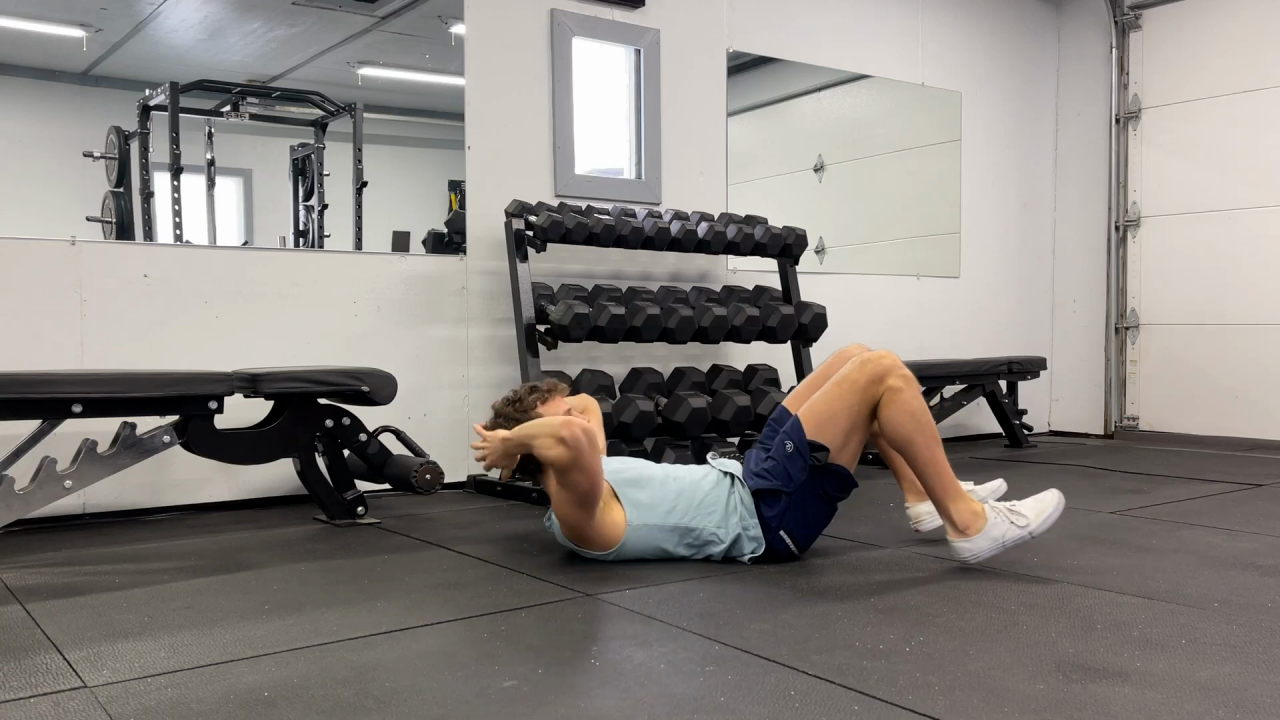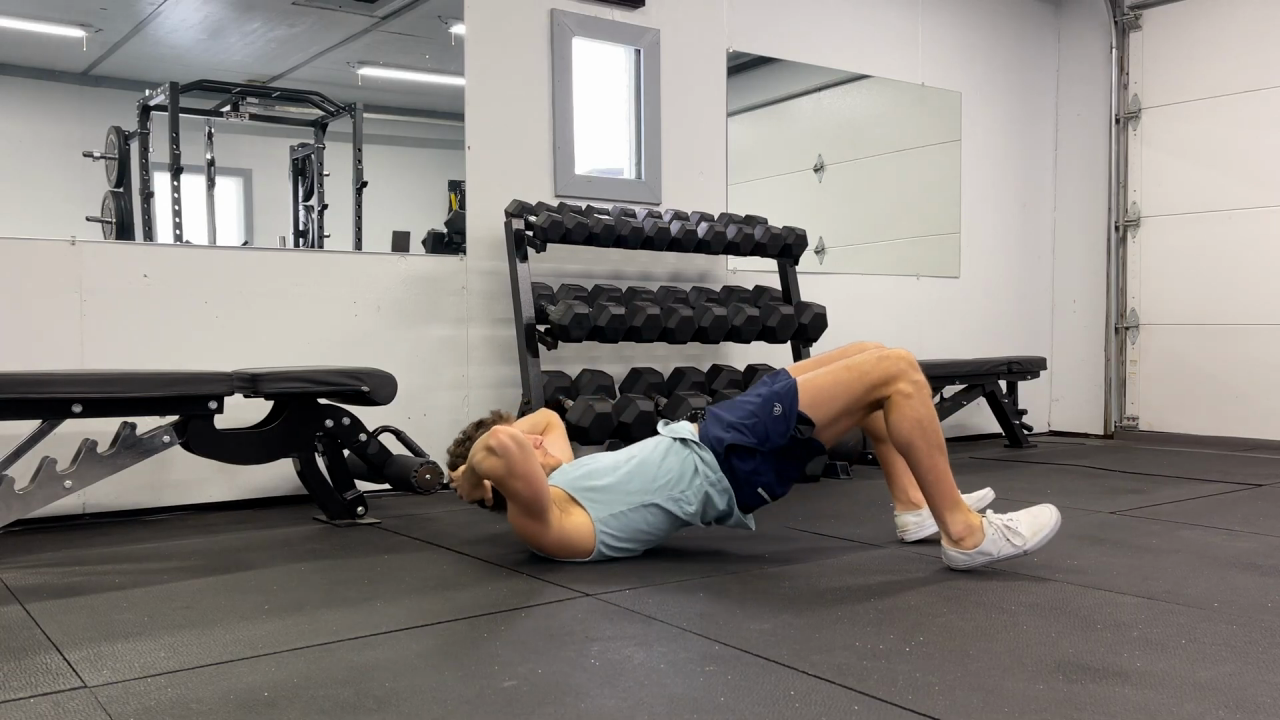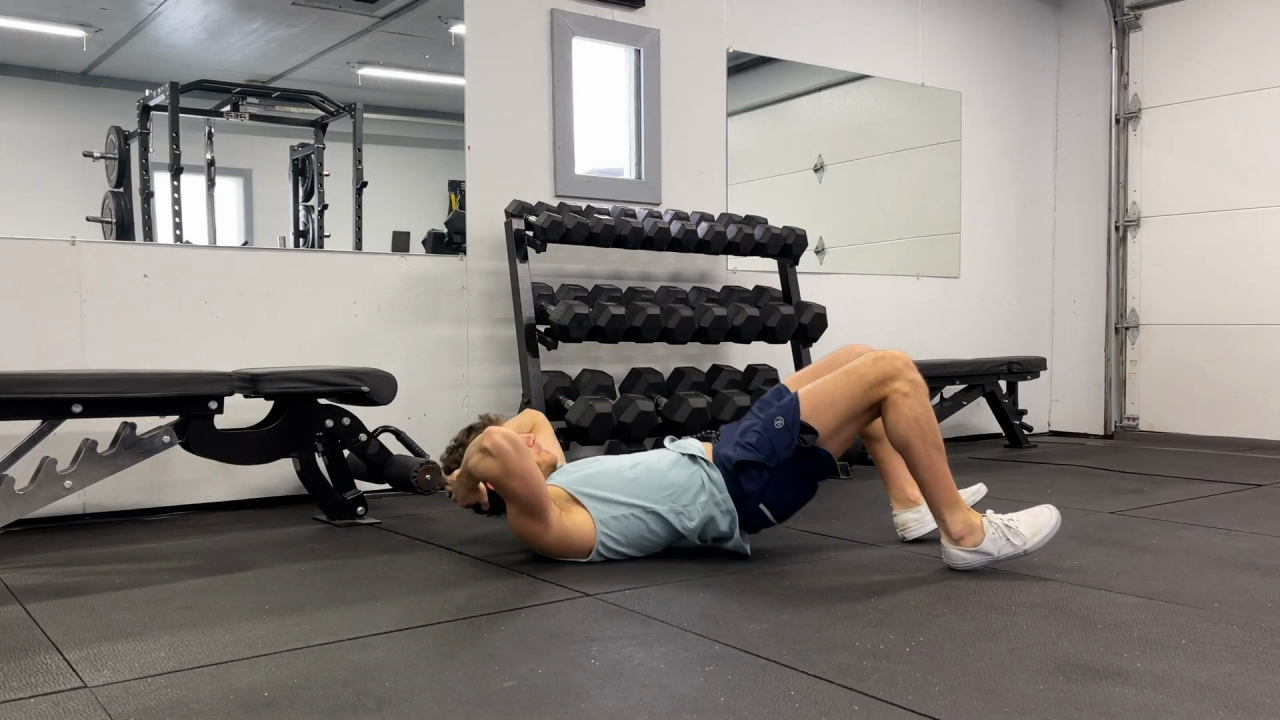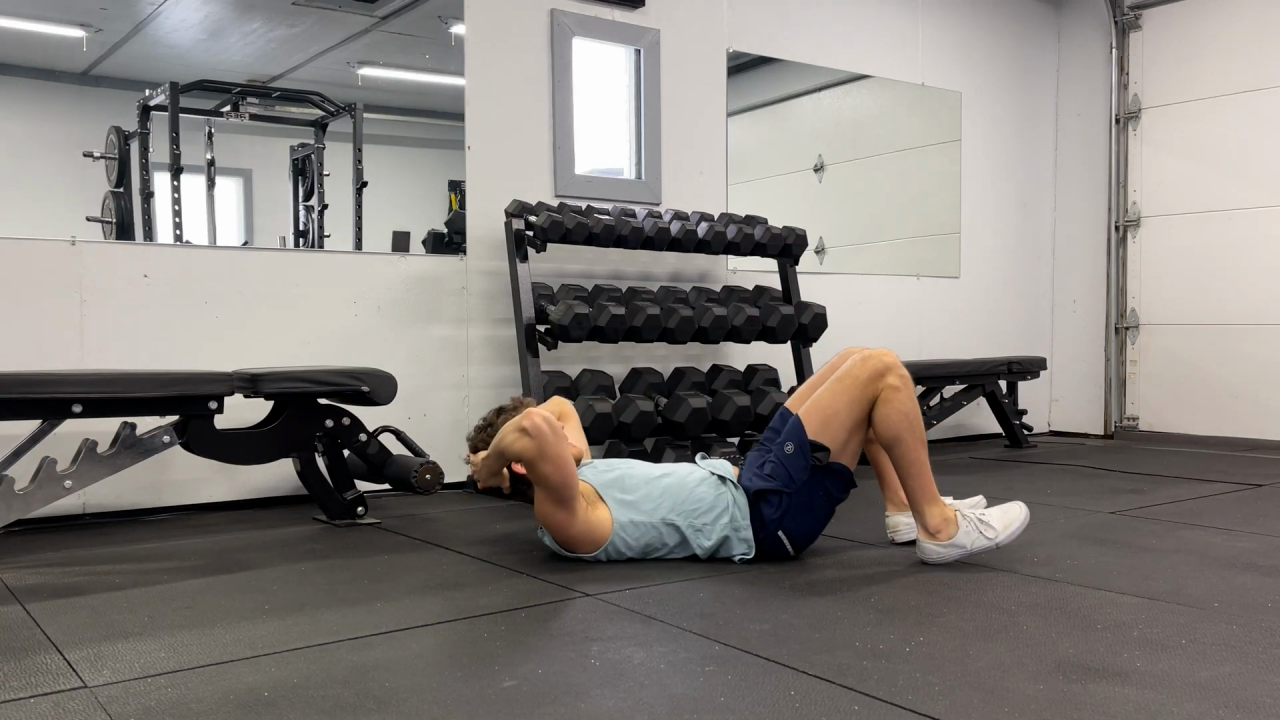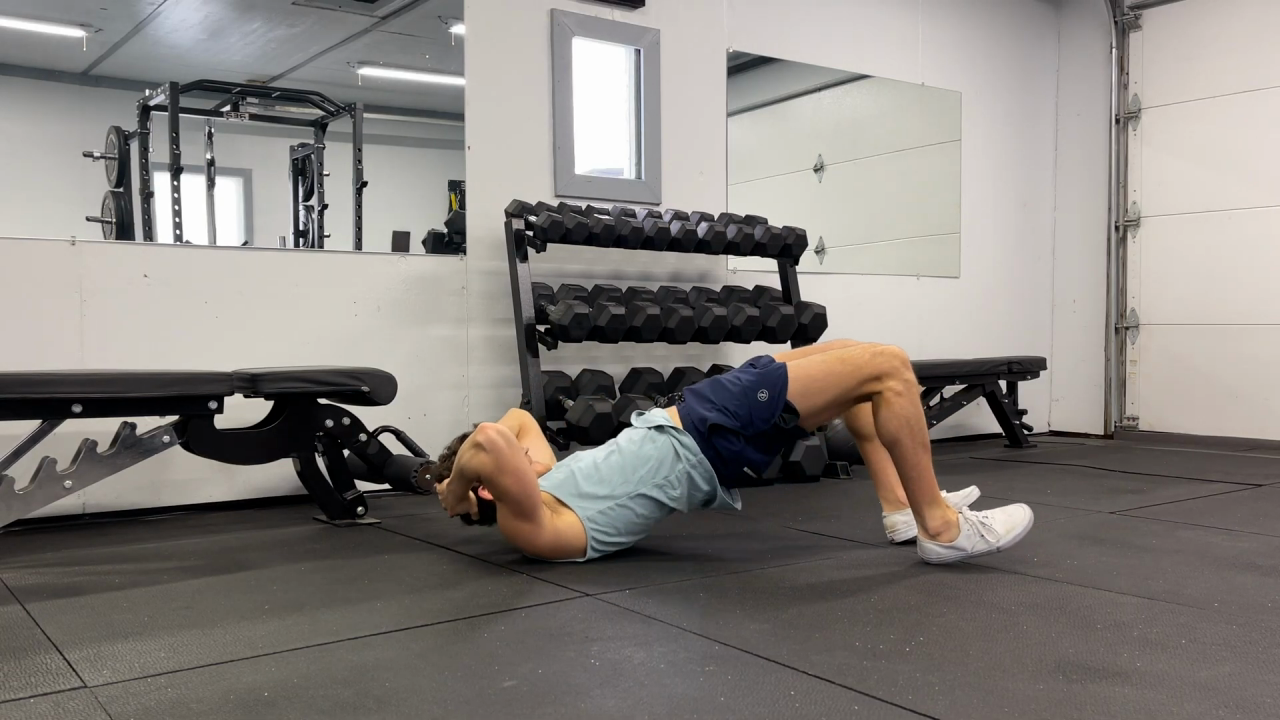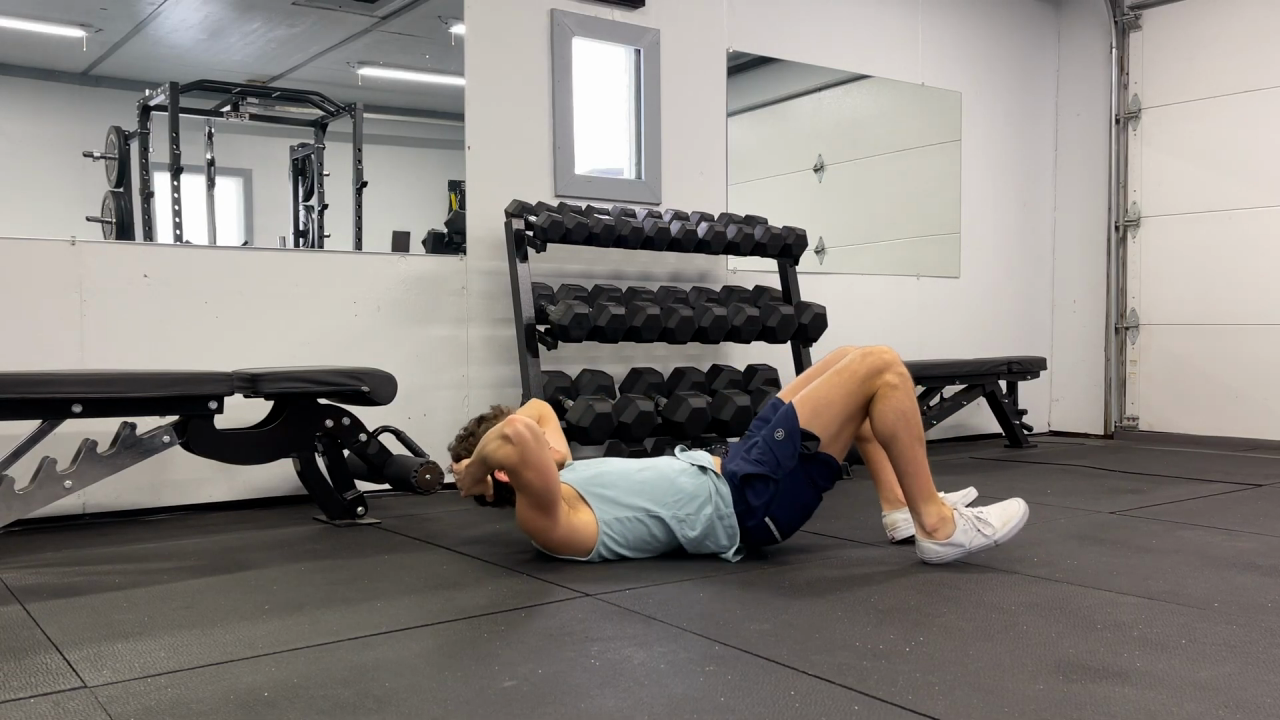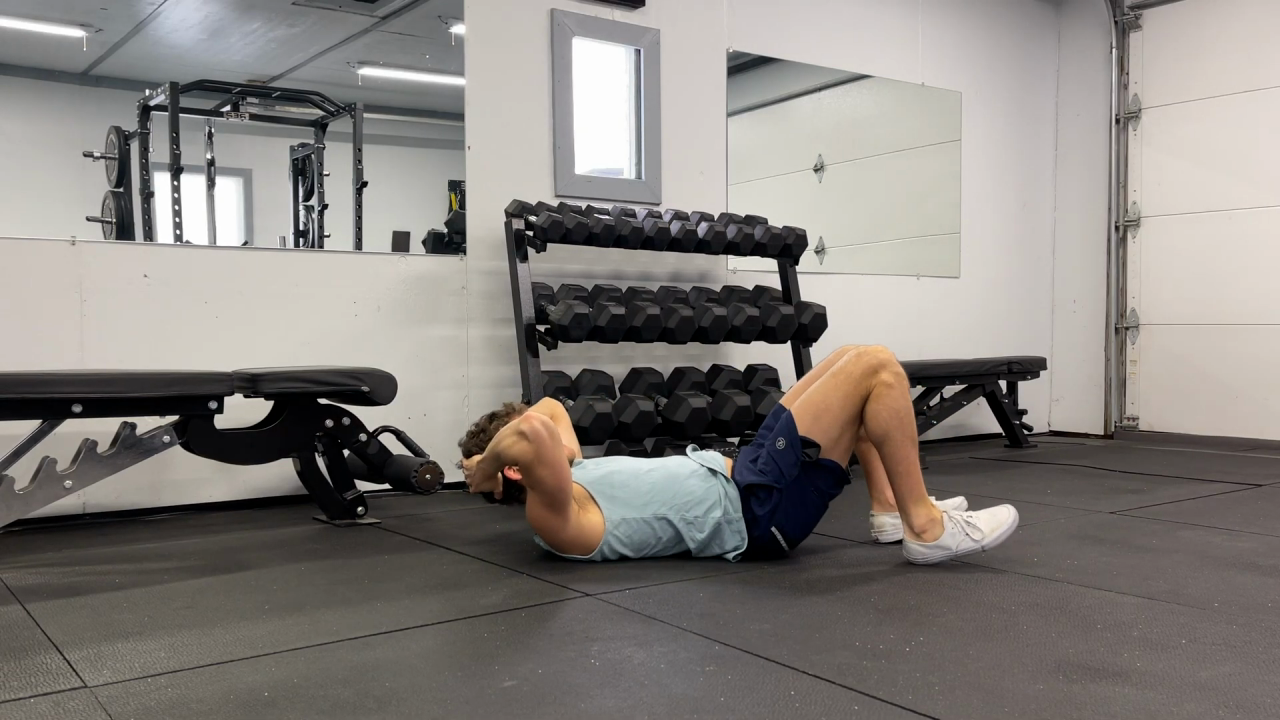
dt=0.5s
person 1, frame 1
left shoulder: (584, 482)
right shoulder: (576, 512)
left elbow: (584, 405)
right elbow: (566, 435)
left wrist: (515, 433)
right wrist: (512, 443)
left hip: (748, 478)
right hip: (769, 514)
left knee: (857, 359)
right knee: (885, 371)
left ankle: (926, 500)
right ankle: (968, 523)
person 1, frame 2
left shoulder: (562, 481)
right shoulder: (541, 524)
left elbow: (548, 415)
right elbow: (503, 446)
left wrist: (477, 458)
right wrist: (473, 471)
left hip: (718, 434)
right hip: (733, 459)
left knee: (870, 359)
right knee: (899, 372)
left ankle: (916, 508)
right ankle: (964, 533)
person 1, frame 3
left shoulder: (558, 484)
right shoulder: (542, 522)
left elbow: (531, 418)
right elbow: (498, 447)
right wrist: (466, 480)
left hip: (725, 460)
right hip: (742, 485)
left knee: (859, 359)
right knee: (896, 372)
left ankle: (913, 505)
right ankle: (965, 532)
person 1, frame 4
left shoulder: (577, 481)
right shoulder: (564, 516)
left elbow: (557, 405)
right elbow: (534, 427)
right wrist: (489, 466)
left hip: (743, 478)
right hip: (765, 511)
left knee: (860, 367)
right knee: (882, 370)
left ankle: (906, 512)
right ankle: (939, 527)
person 1, frame 5
left shoulder: (542, 489)
right shoulder: (529, 527)
left elbow: (517, 417)
right elbow: (488, 442)
right wrist: (454, 492)
left hip: (704, 419)
right hip: (717, 434)
left knee: (855, 356)
right knee: (889, 368)
left ankle: (903, 510)
right ankle: (941, 528)
person 1, frame 6
left shoulder: (561, 484)
right shoulder: (547, 521)
left elbow: (536, 408)
right elbow: (518, 433)
left wrist: (492, 454)
right wrist: (473, 471)
left hip: (732, 469)
right hip: (750, 495)
left knee: (851, 363)
right knee: (882, 369)
left ankle: (904, 509)
right ankle: (939, 527)
person 1, frame 7
left shoulder: (569, 483)
right shoulder: (556, 521)
left elbow: (550, 407)
right elbow: (531, 431)
left wrist: (522, 453)
right wrist: (483, 469)
left hip: (736, 479)
right hip: (755, 499)
left knee: (855, 361)
right knee: (880, 367)
left ankle: (893, 513)
right ankle: (927, 528)
